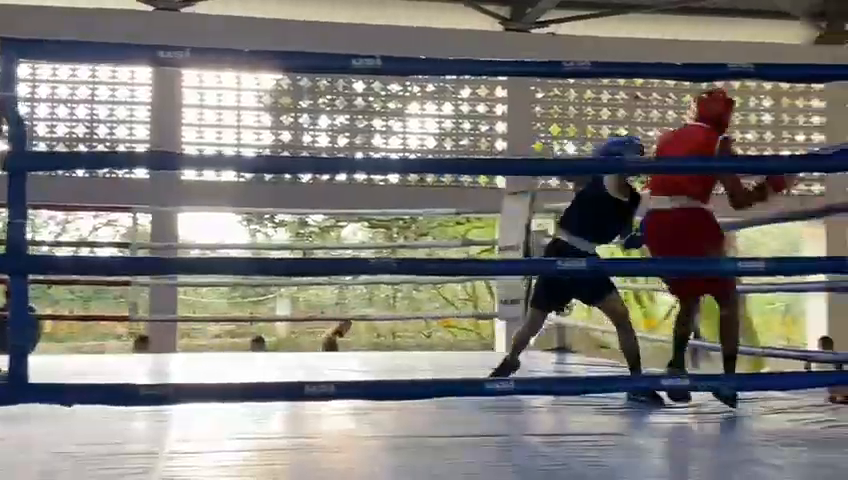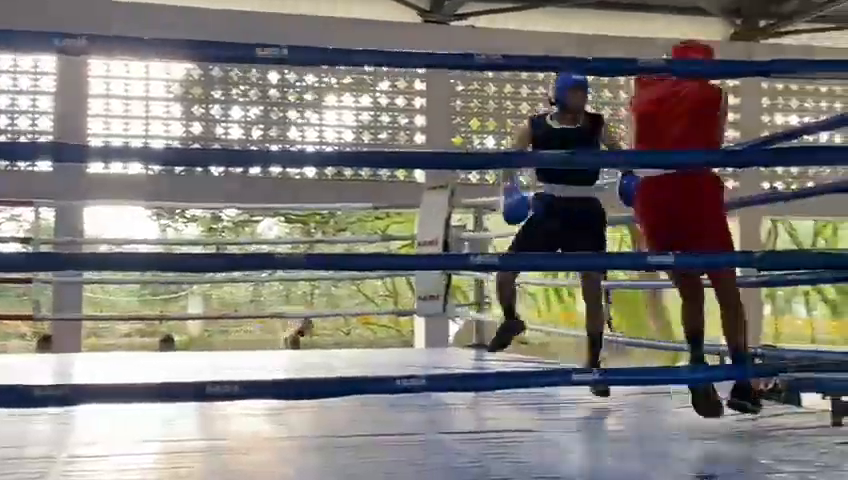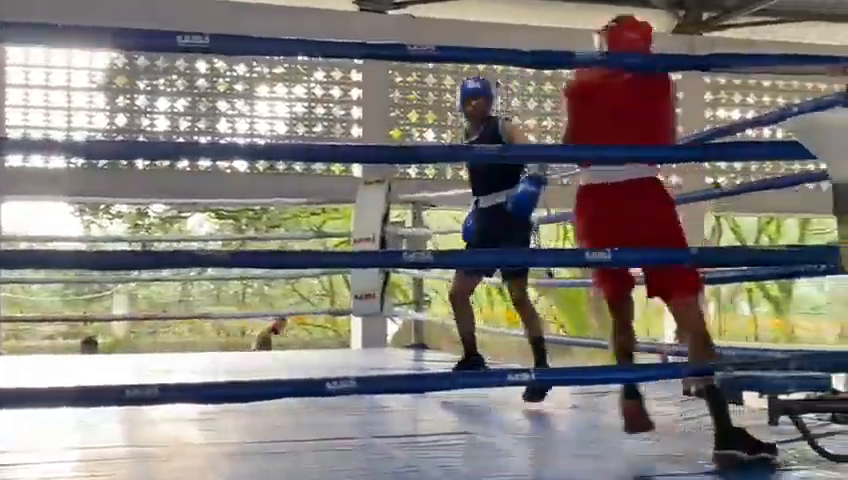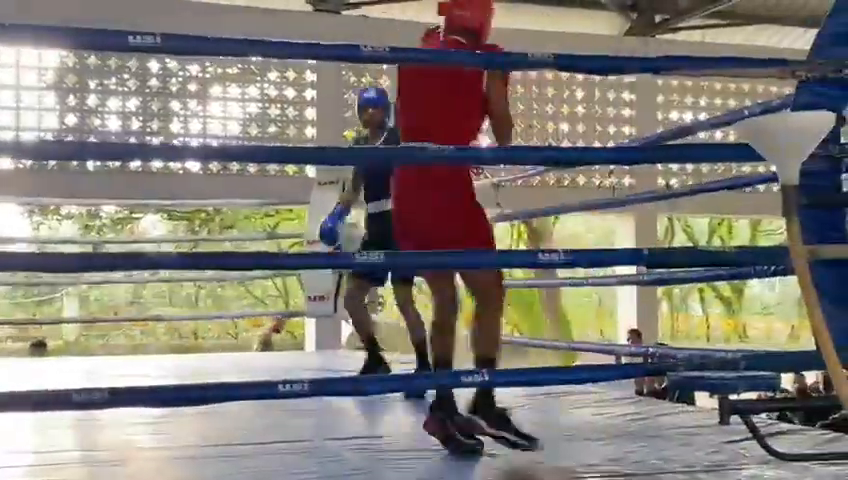
dt=0.3s
person 1, frame 1
left shoulder: (670, 137)
right shoulder: (718, 140)
right elbow: (739, 201)
right wrist: (768, 187)
left hip: (657, 223)
right hip: (693, 223)
left knee: (689, 303)
right knee: (729, 302)
left ankle: (677, 372)
person 1, frame 2
left shoulder: (646, 95)
right shoulder: (712, 94)
right elbow: (711, 149)
left hip: (651, 193)
right hip: (696, 186)
left knee: (690, 289)
right knee: (727, 288)
right ankle: (740, 384)
person 1, frame 3
left shoulder: (582, 88)
right shoulder: (660, 84)
left elbow: (571, 147)
right elbow: (667, 146)
left hip: (597, 206)
right hip: (646, 200)
left knee: (618, 310)
right knee: (690, 316)
left ankle: (631, 398)
right ankle: (724, 430)
person 1, frame 4
left shoulder: (413, 62)
right shoulder: (485, 65)
right elbow: (503, 137)
left hip: (407, 183)
right hip: (446, 182)
left knee: (445, 300)
right knee: (488, 293)
left ankle: (443, 409)
right ankle: (485, 405)
person 2, frame 1
left shoulder: (633, 200)
right shoulder: (596, 180)
left elbow: (624, 234)
left wrist: (633, 235)
left hip: (587, 259)
right hip: (560, 253)
left knee: (622, 317)
right knee: (534, 322)
right ankle: (510, 361)
person 2, frame 2
left shoulder: (596, 123)
right shoulder: (536, 125)
left elbow: (620, 152)
right wrist: (511, 191)
left hip: (586, 212)
right hip: (548, 208)
left knee: (593, 289)
right knee: (504, 273)
left ankle: (595, 365)
right ankle: (511, 321)
person 2, frame 3
left shoulder: (501, 127)
right shoulder: (469, 134)
left wrist: (532, 183)
left hip: (510, 217)
right hip: (486, 219)
left knee: (517, 294)
right knee: (458, 293)
left ankle: (541, 367)
right ankle: (472, 359)
person 2, frame 4
left shoulder: (401, 138)
right shoulder: (359, 145)
right wrist: (336, 215)
left hip: (394, 223)
right hip: (375, 225)
left knee: (403, 299)
right knee: (352, 295)
left ankle: (424, 367)
right ankle: (374, 358)
